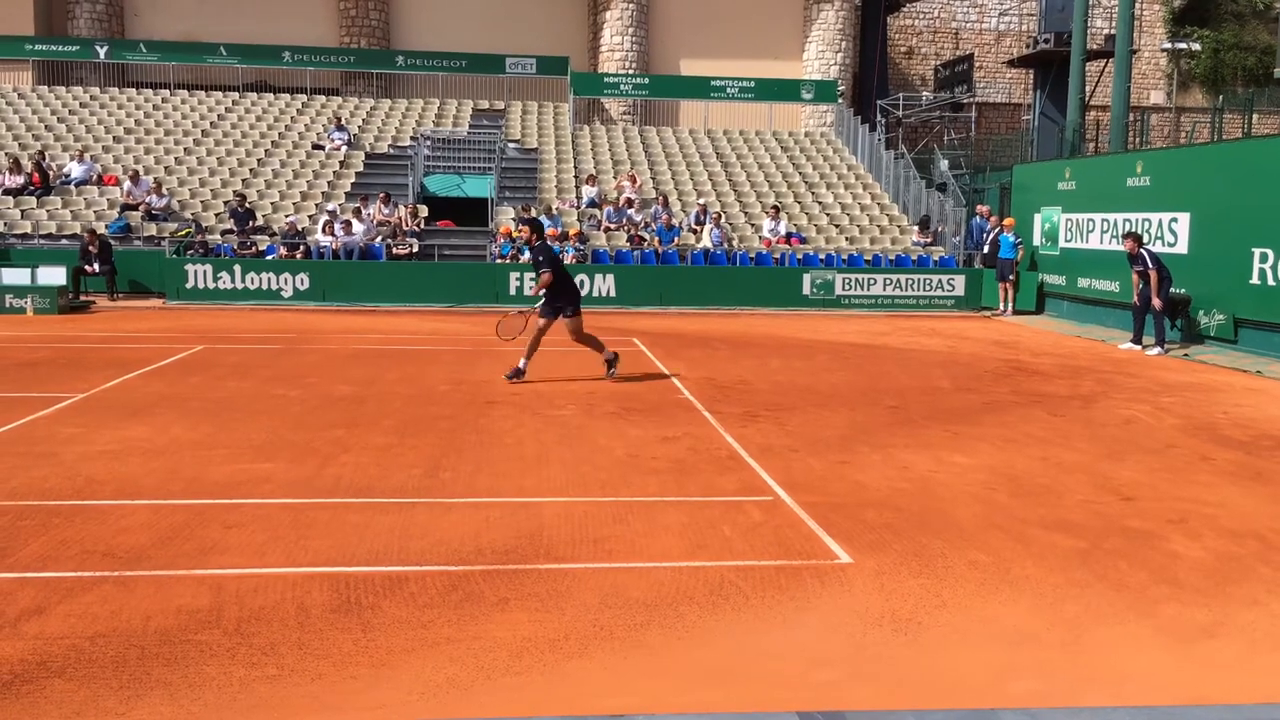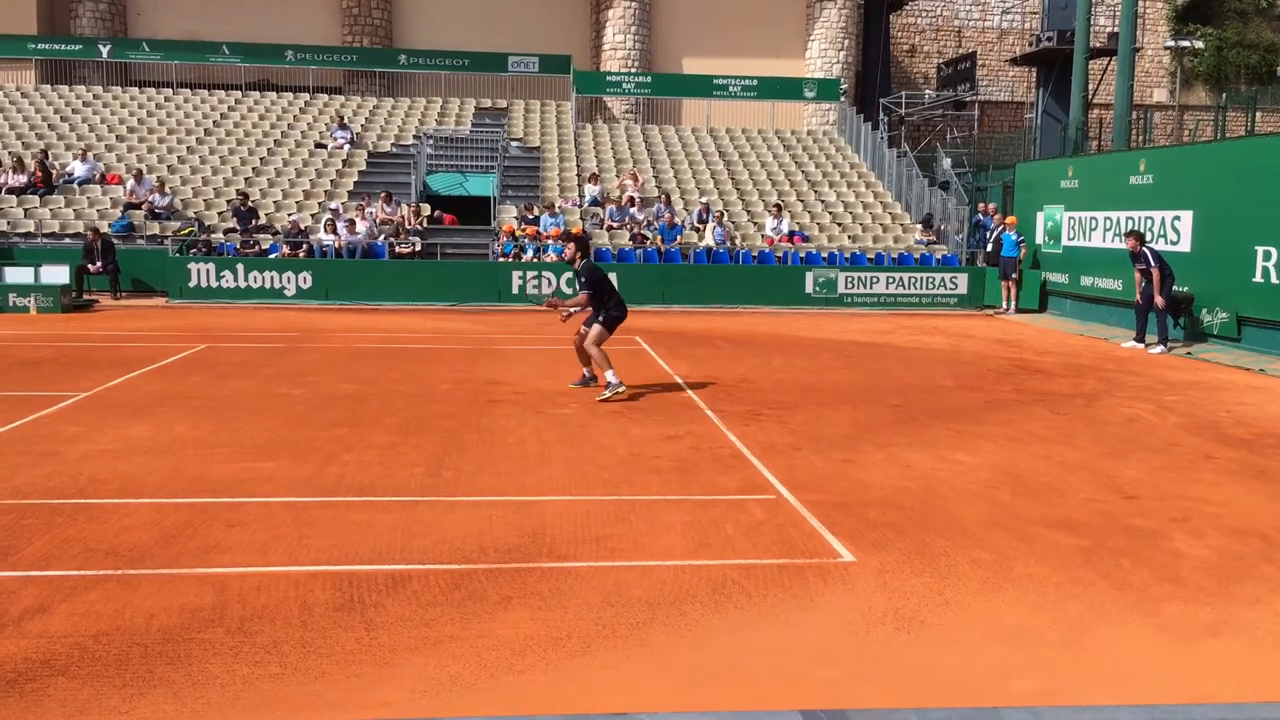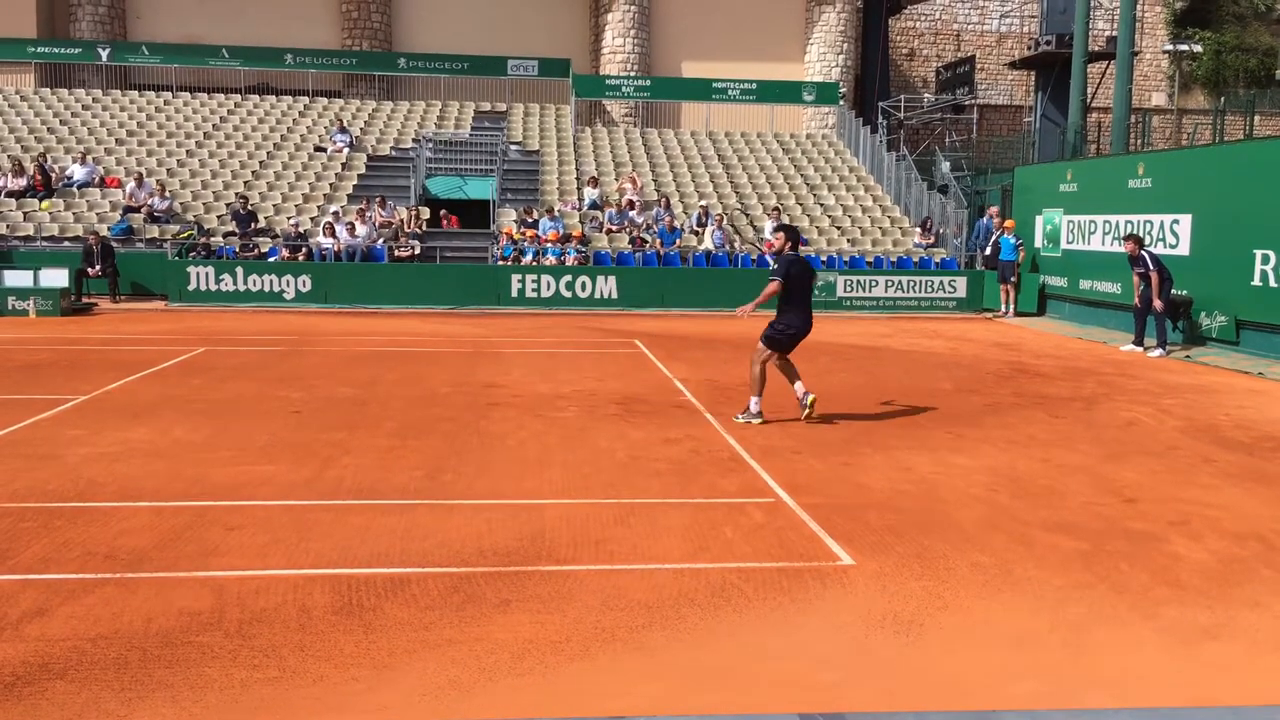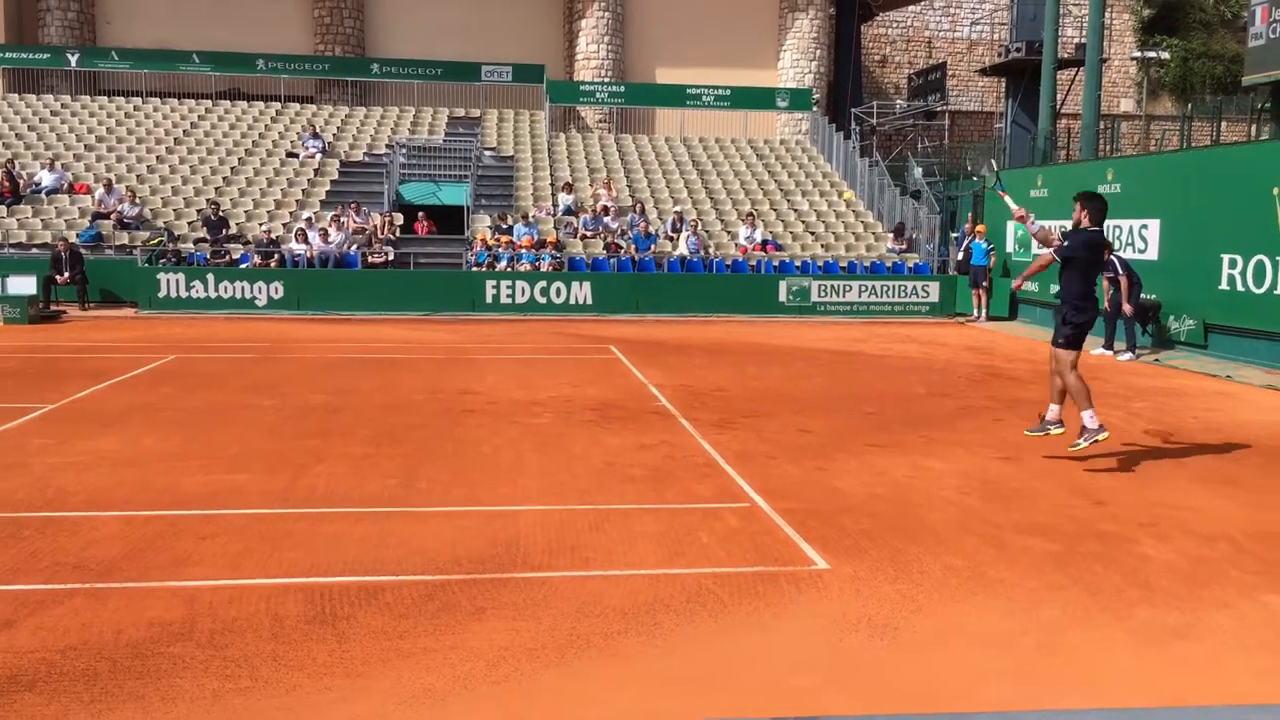
dt=0.7s
person 1, frame 1
left shoulder: (541, 250)
right shoulder: (537, 248)
left elbow: (547, 277)
left wrist: (535, 289)
left hip: (568, 297)
right hip: (553, 298)
left knee: (577, 335)
right knee: (537, 331)
left ankle: (609, 357)
right ankle: (521, 368)
person 1, frame 2
left shoulder: (587, 270)
right shoulder: (582, 269)
left elbow: (583, 300)
left wrist: (559, 304)
right wrist: (571, 311)
left hip: (613, 311)
right hip: (603, 310)
left knee: (590, 343)
right knee: (578, 340)
left ankle: (614, 382)
right ankle: (589, 376)
person 1, frame 3
left shoulder: (783, 262)
right shoulder: (806, 264)
left elbow: (774, 287)
right elbow: (813, 278)
left wrist: (753, 304)
left hip: (786, 323)
right hip: (804, 323)
left knee: (758, 360)
right knee: (780, 358)
left ankle: (754, 410)
right ankle: (804, 395)
person 1, frame 4
left shoulder: (1080, 238)
right shoulder: (1095, 239)
left elbow: (1044, 261)
right elbow: (1053, 241)
left wrist: (1021, 278)
right wrist: (1028, 222)
left hip: (1074, 310)
right hip: (1081, 308)
left knee: (1066, 369)
right knee: (1056, 366)
left ankle: (1093, 426)
right ankle: (1053, 419)
